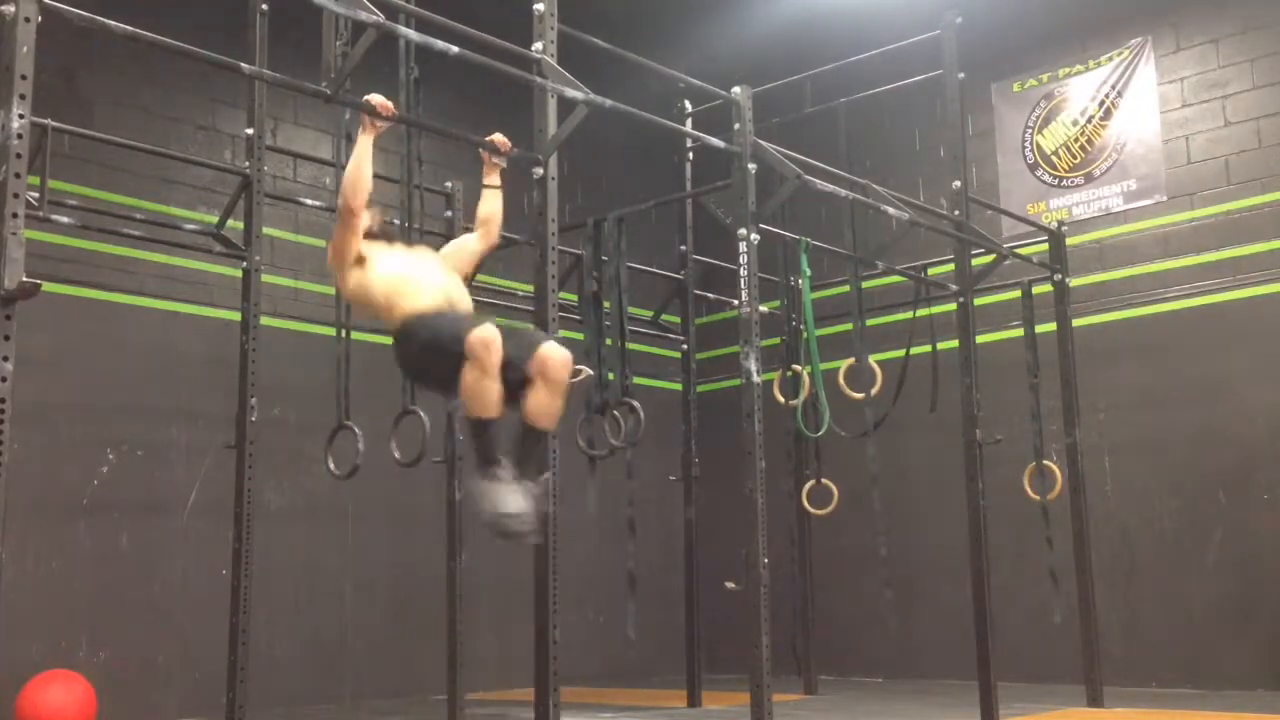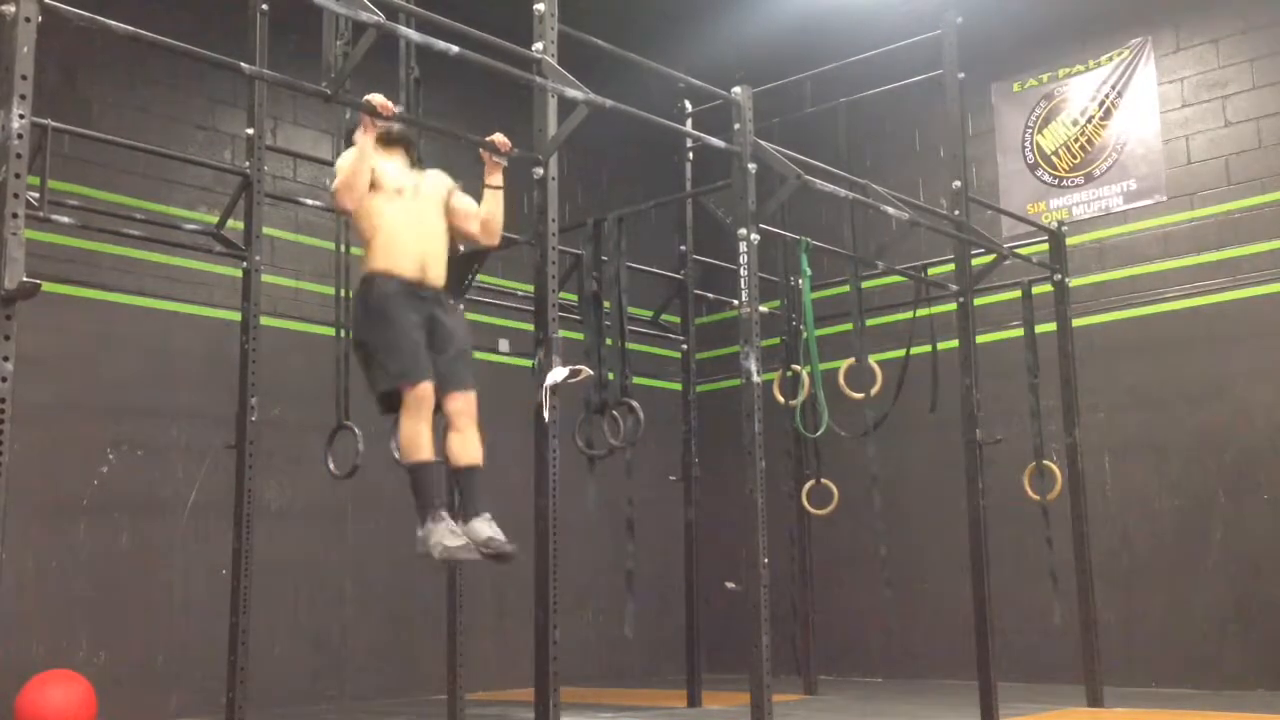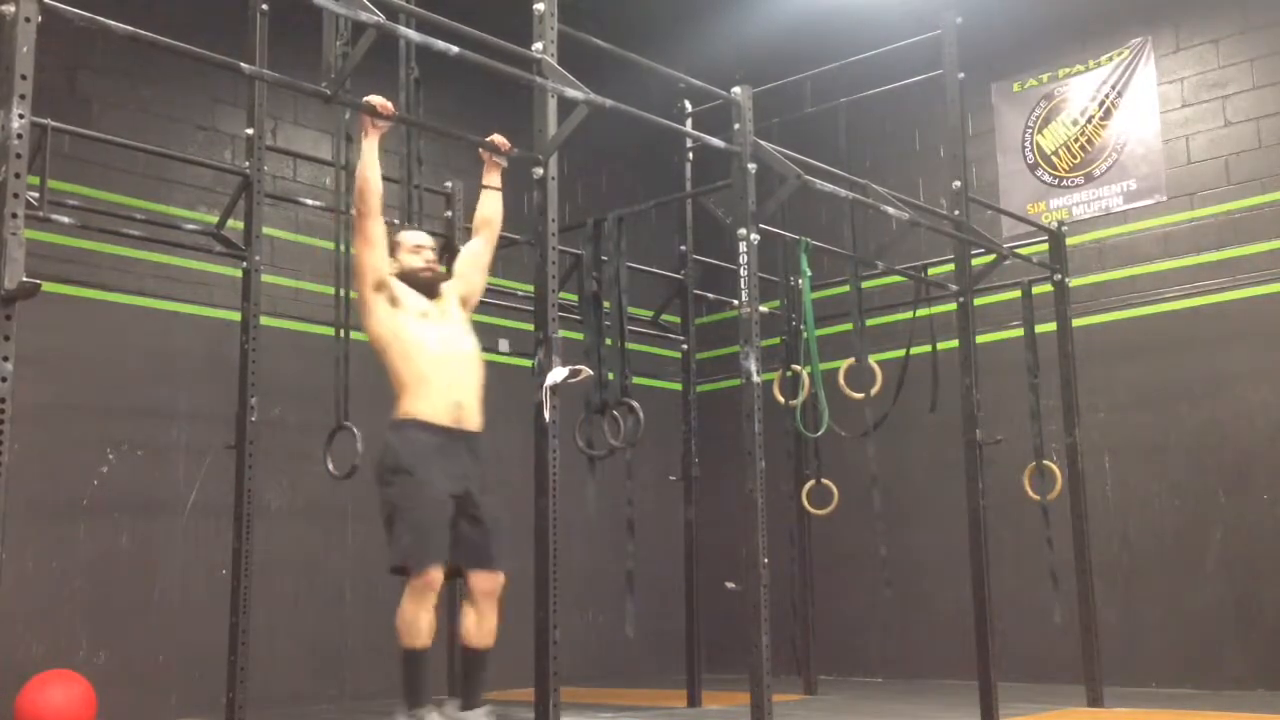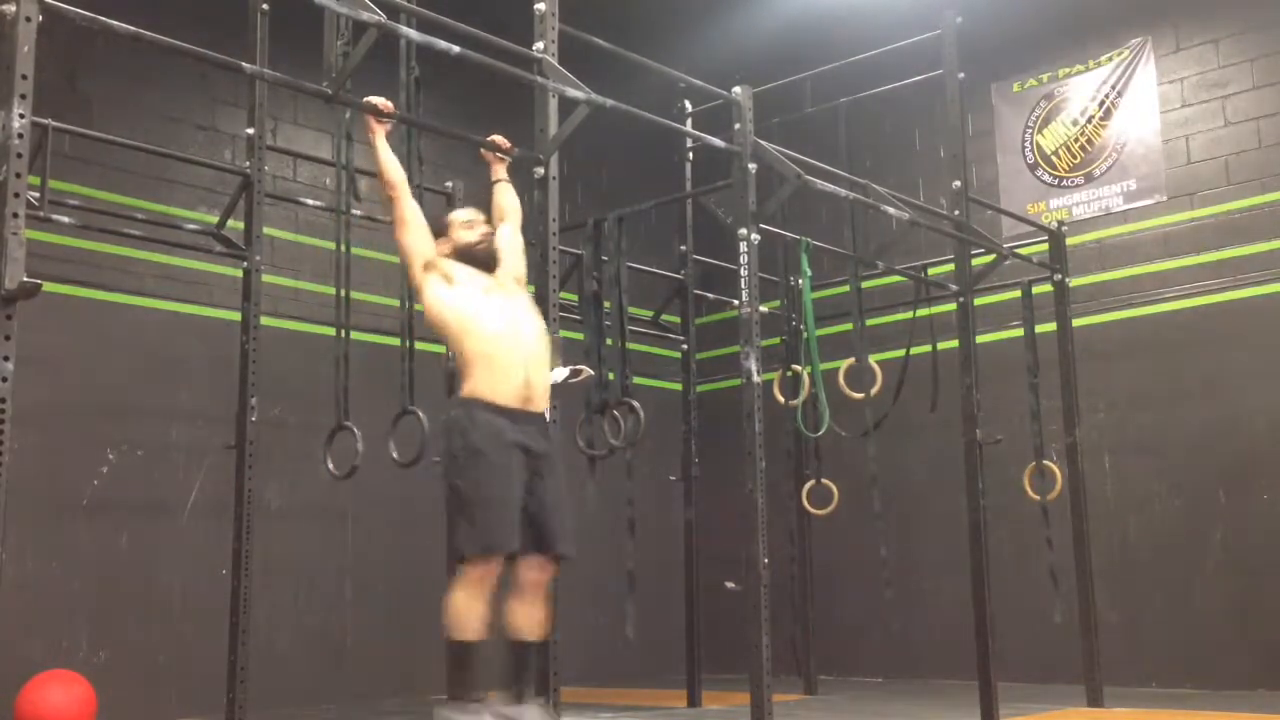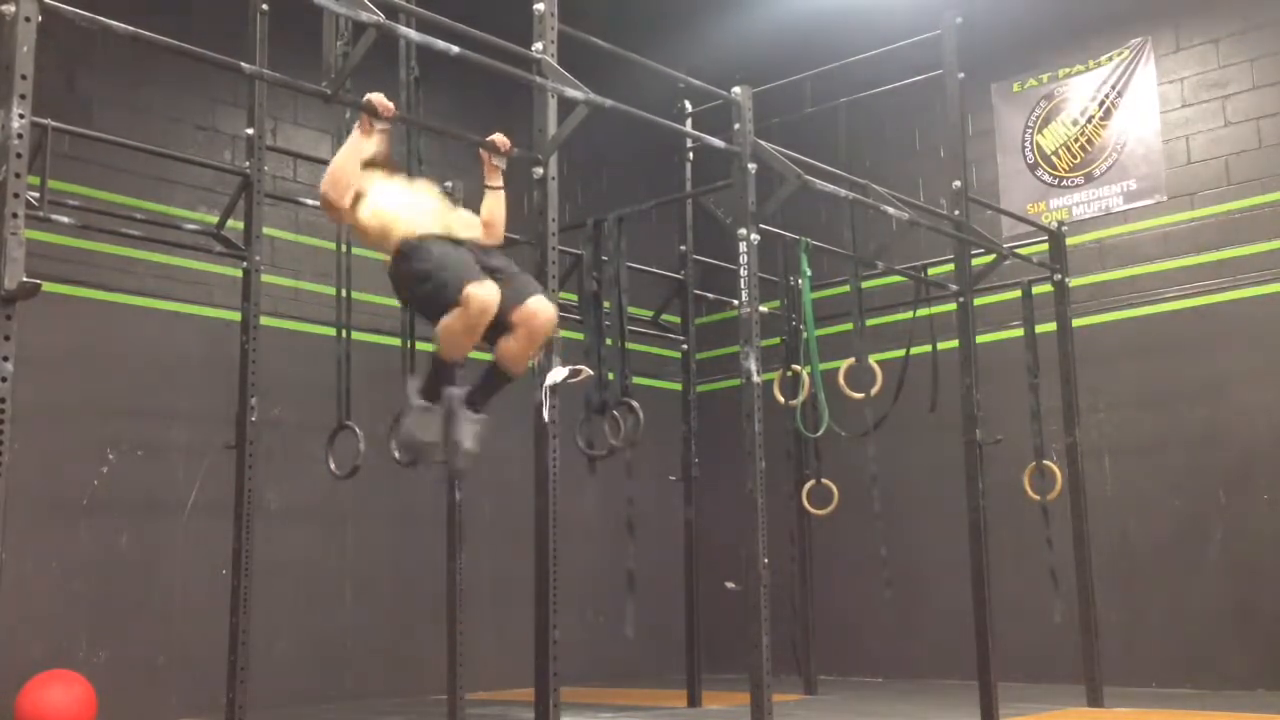
dt=0.5s
person 1, frame 1
left shoulder: (427, 259)
right shoulder: (353, 261)
left elbow: (486, 235)
right elbow: (351, 205)
left wrist: (491, 175)
right wrist: (367, 136)
left hip: (470, 321)
right hip: (423, 334)
left knee: (556, 362)
right knee: (484, 341)
left ankle: (523, 477)
right ankle: (489, 475)
person 1, frame 2
left shoulder: (436, 181)
right shoulder: (360, 161)
left elbow: (488, 233)
right elbow: (346, 200)
left wrist: (493, 175)
right wrist: (369, 131)
left hip: (437, 302)
right hip: (388, 296)
left knee: (462, 408)
right knee: (419, 397)
left ankle: (474, 518)
right ankle: (433, 520)
person 1, frame 3
left shoulder: (457, 301)
right shoulder: (386, 298)
left elbow: (486, 233)
right elbow: (368, 216)
left wrist: (492, 173)
right wrist: (371, 139)
left hip: (469, 451)
right hip: (419, 447)
left knee: (488, 582)
right knee: (425, 576)
person 1, frame 4
left shoulder: (511, 278)
right shoulder: (438, 274)
left elbow: (511, 219)
right elbow: (401, 198)
left wrist: (499, 170)
right wrist: (379, 138)
left hip: (534, 431)
right hip: (483, 427)
left knee: (537, 572)
right knee: (482, 567)
person 1, frame 5
left shoulder: (422, 189)
right shoulder: (358, 193)
left elbow: (491, 234)
right elbow: (332, 196)
left wrist: (493, 174)
right wrist: (363, 125)
left hip: (474, 252)
right hip: (421, 254)
left knee: (538, 317)
right knee: (482, 299)
left ankle: (469, 408)
right ankle: (428, 395)
